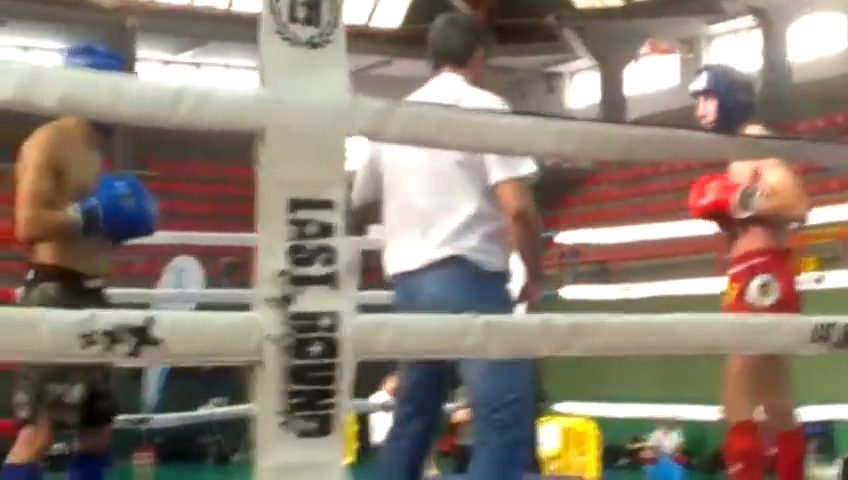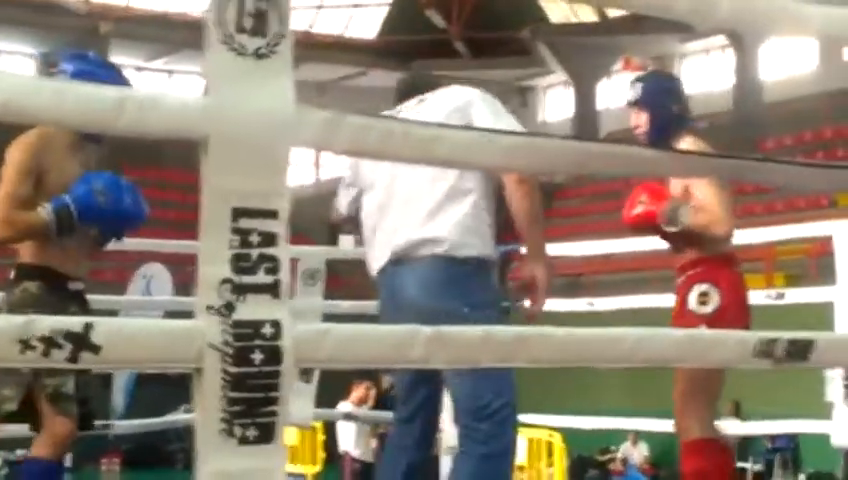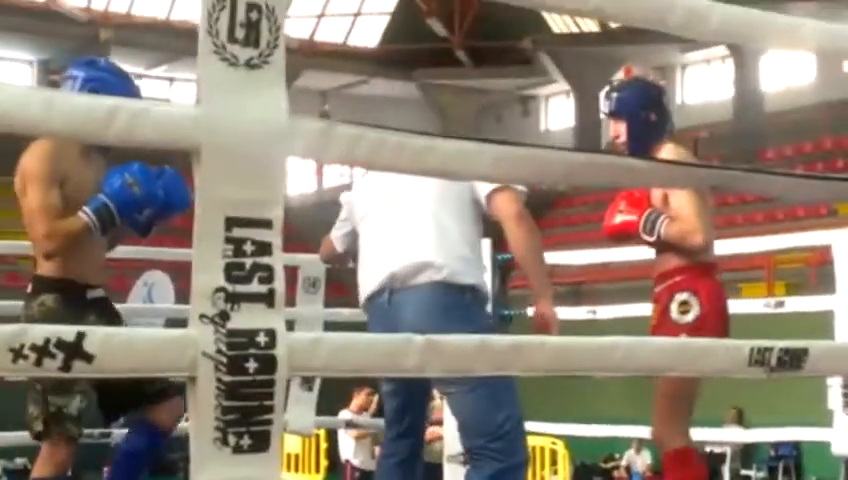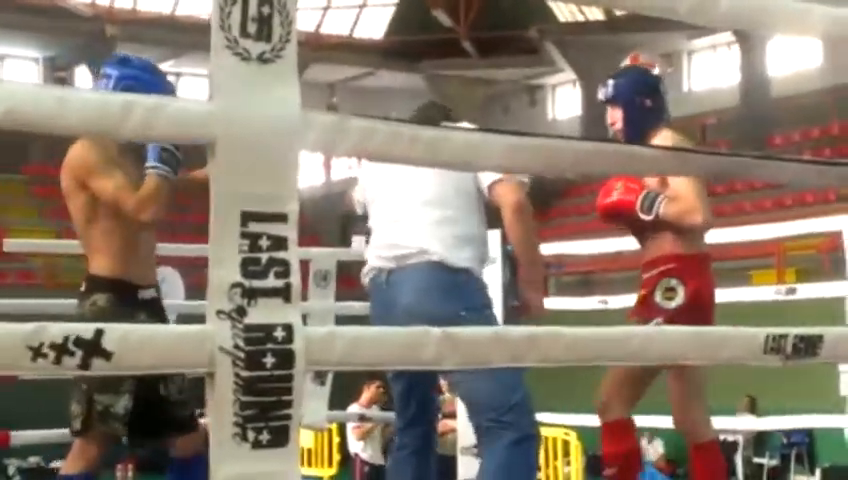
dt=0.3s
person 1, frame 1
left shoulder: (92, 151)
right shoulder: (49, 142)
left wrist: (115, 222)
right wrist: (93, 213)
left hip: (89, 296)
right hip: (54, 294)
left knee: (97, 430)
right knee: (39, 433)
person 1, frame 2
left shoulder: (86, 155)
left wrist: (109, 222)
right wrist: (68, 208)
left hip: (72, 298)
right hip: (35, 293)
left knee: (60, 429)
right knee: (59, 427)
person 1, frame 3
left shoulder: (94, 161)
right shoulder: (45, 156)
right elbow: (47, 241)
left wrist: (140, 215)
right wrist: (107, 207)
left hip: (96, 307)
right hip: (57, 307)
left knee: (166, 406)
right knee: (60, 444)
person 1, frame 4
left shoulder: (134, 155)
right shoulder: (88, 153)
right elbow: (145, 210)
right wrist: (165, 149)
left hip: (146, 305)
right hip: (109, 306)
left knee: (188, 434)
right knee: (92, 445)
person 2, frame 1
right shoulder: (739, 154)
left elbow: (797, 207)
left wrist: (736, 199)
right wrist: (723, 211)
left hip: (762, 279)
right hip: (753, 281)
left knee: (738, 402)
right knee: (775, 405)
person 2, frame 2
left shoulder: (690, 152)
right shoulder: (679, 157)
left elbow: (721, 224)
left wrist: (664, 212)
right wrist: (664, 216)
left hip: (709, 289)
right hip: (704, 289)
left knee: (690, 418)
right knee: (695, 416)
person 2, frame 3
left shoulder: (673, 161)
right shoulder: (662, 166)
left elbow: (697, 235)
left wrist: (643, 221)
right wrist: (642, 222)
left hip: (689, 297)
right hip: (682, 298)
left knee: (669, 429)
right knee: (668, 429)
person 2, frame 4
left shoulder: (669, 146)
right shoulder: (657, 153)
left elbow: (697, 215)
left wrist: (639, 200)
right wrist: (632, 203)
left hip: (675, 286)
right hip: (677, 285)
left knee: (612, 400)
right knee: (691, 418)
person 3, frame 1
right shoulder: (484, 107)
left elbow: (360, 198)
right elbow: (516, 206)
right wrist: (534, 275)
left hip: (410, 285)
right hip: (468, 282)
left knee: (413, 417)
right knee: (505, 418)
person 3, frame 2
right shoulder: (464, 100)
left elbow: (341, 210)
right elbow: (516, 174)
right wrist: (536, 255)
left hip: (394, 281)
right hip: (452, 272)
left knee: (412, 414)
right knee: (488, 424)
person 3, frame 3
left shoulder: (365, 185)
left elbow: (329, 251)
right elbow: (513, 213)
right wrist: (543, 295)
left hip: (384, 312)
right hip: (443, 300)
left knee: (401, 437)
right knee: (500, 449)
person 3, frame 4
left shoulder: (379, 164)
left elbow: (356, 199)
right elbow: (513, 201)
right wrist: (534, 287)
left hip: (382, 297)
right hip: (442, 288)
left knee: (414, 423)
right knee: (510, 426)
